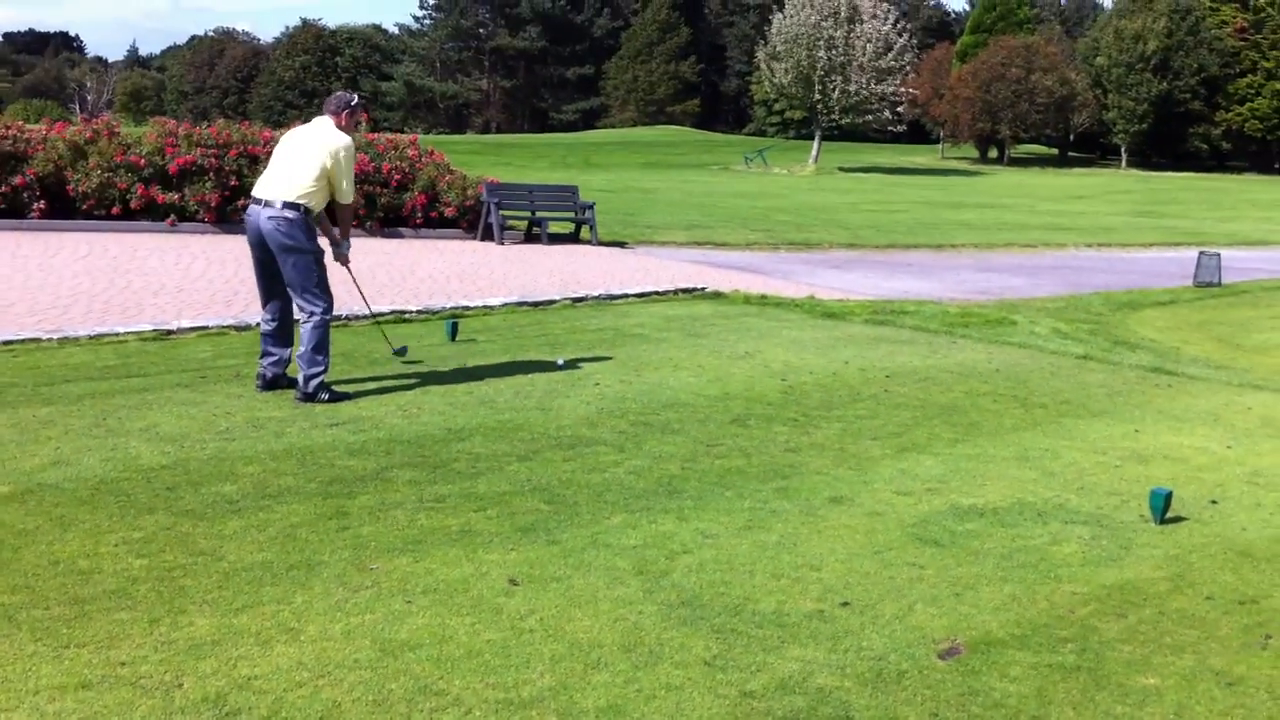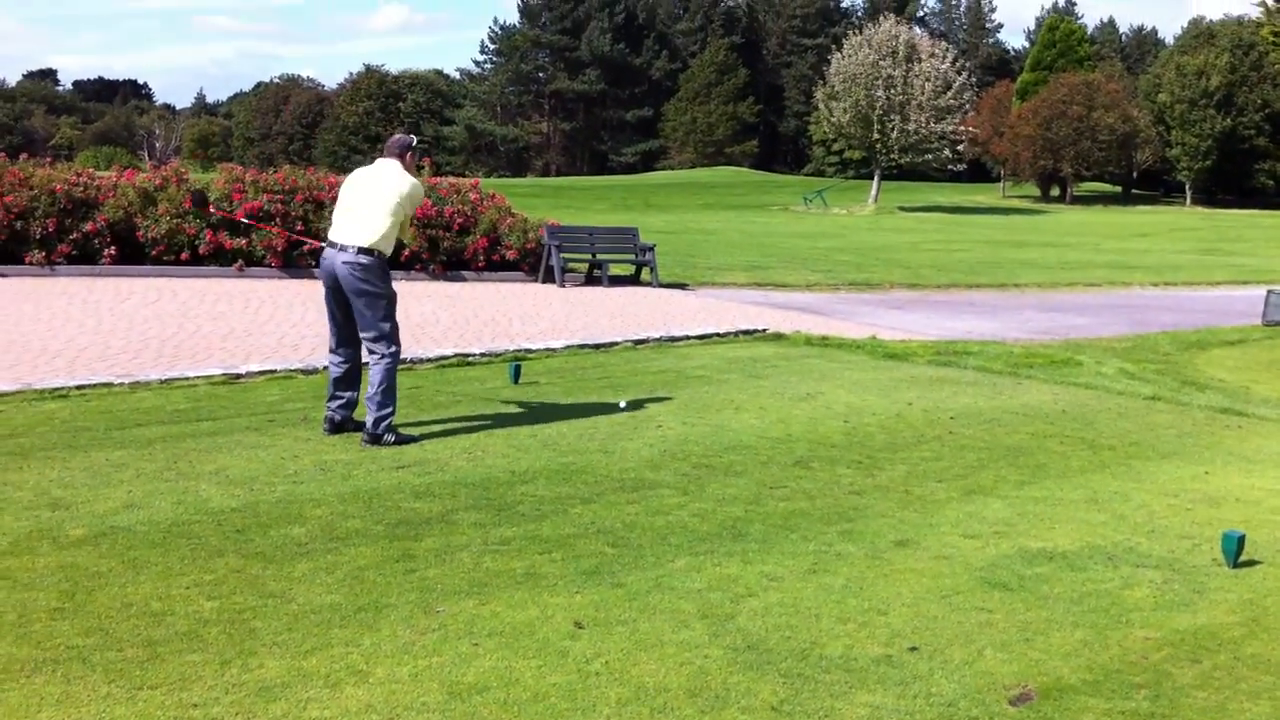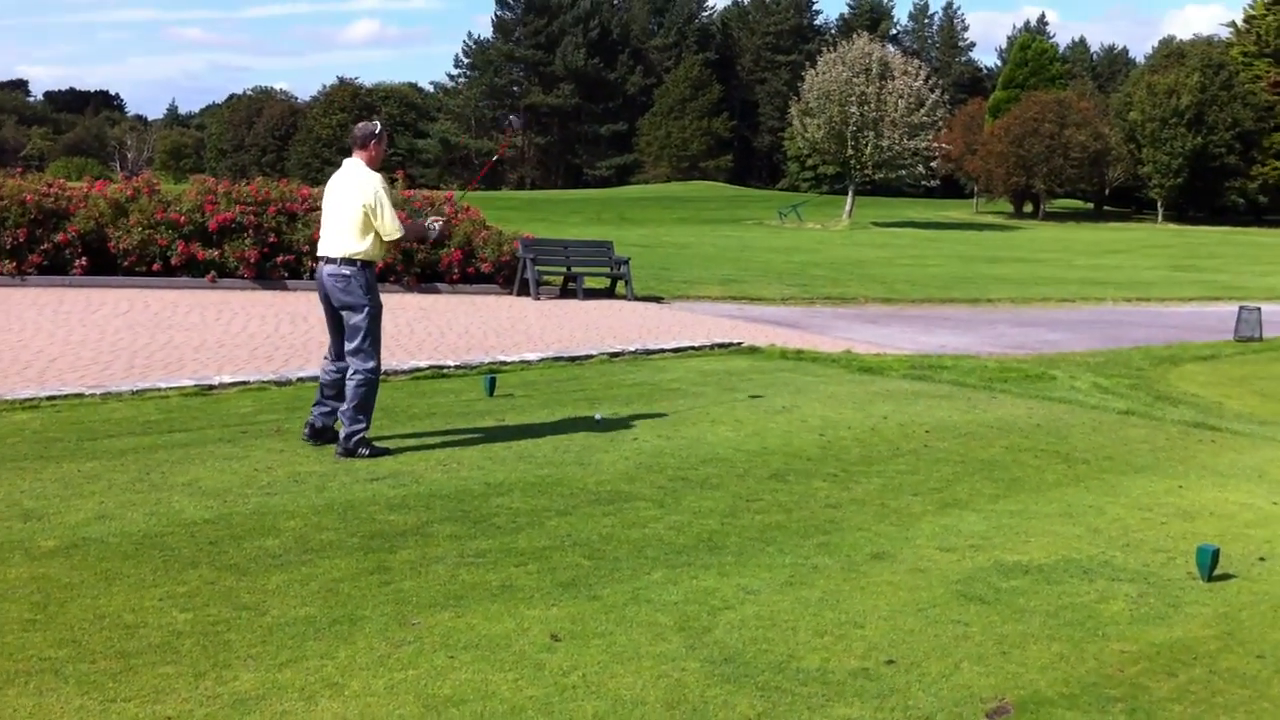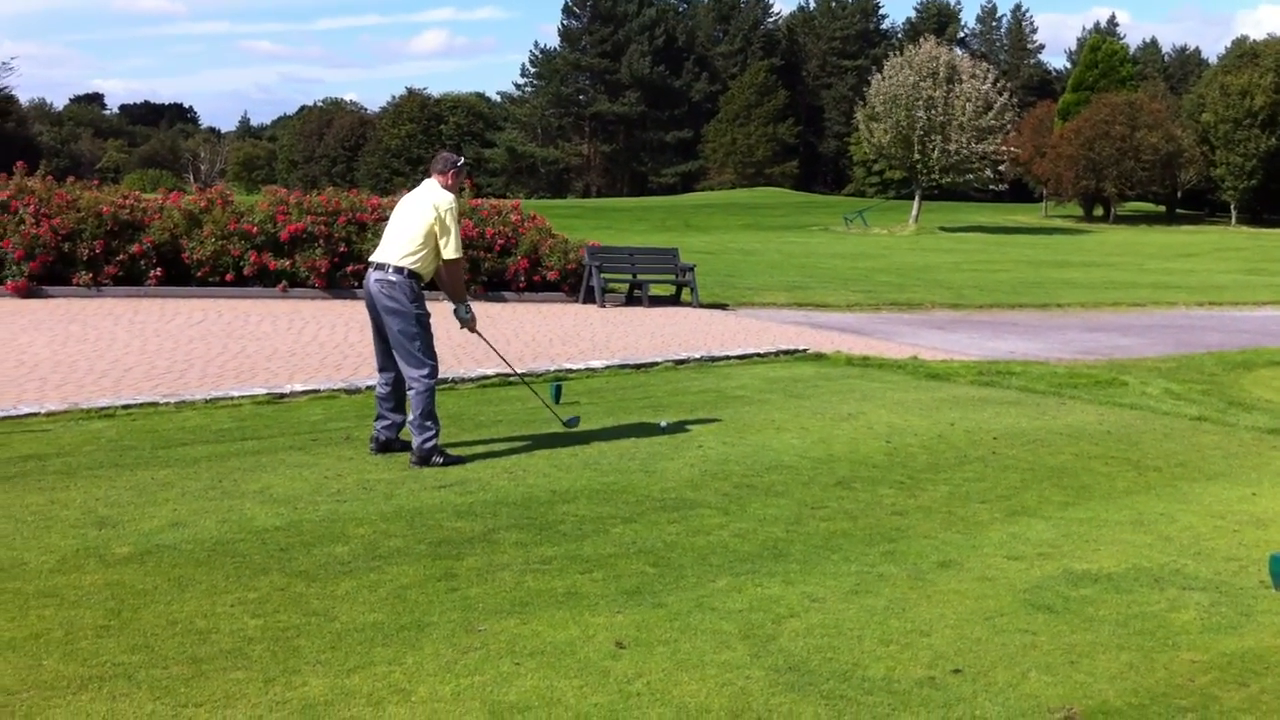
dt=1s
person 1, frame 1
left shoulder: (298, 132)
right shoulder: (341, 141)
right elbow: (345, 203)
left wrist: (331, 236)
right wrist: (342, 242)
left hip: (256, 213)
right hip: (287, 219)
left knee: (276, 302)
right knee: (317, 305)
left ankle: (271, 372)
right ankle: (311, 384)
person 1, frame 2
left shoulder: (359, 175)
right shoulder: (412, 186)
right elbow: (403, 235)
left hip: (332, 257)
right hip: (365, 264)
left knee: (343, 345)
right knee: (383, 347)
left ankle: (337, 415)
right ankle: (377, 427)
person 1, frame 3
left shoulder: (339, 177)
right shoulder: (370, 181)
right elbow: (395, 234)
left wrist: (413, 224)
right wrist: (424, 228)
left hip: (327, 269)
right hip: (353, 273)
left knee: (339, 354)
right knee: (363, 361)
left ankle: (320, 423)
right ankle: (352, 439)
person 1, frame 4
left shoulder: (414, 196)
right shoulder: (444, 200)
left elbow: (434, 261)
right elbow: (452, 262)
left wrist: (456, 300)
right wrist: (463, 305)
left hip: (375, 278)
right hip: (398, 284)
left knee: (391, 366)
right knee: (420, 368)
left ankle: (384, 435)
right ankle: (424, 448)
